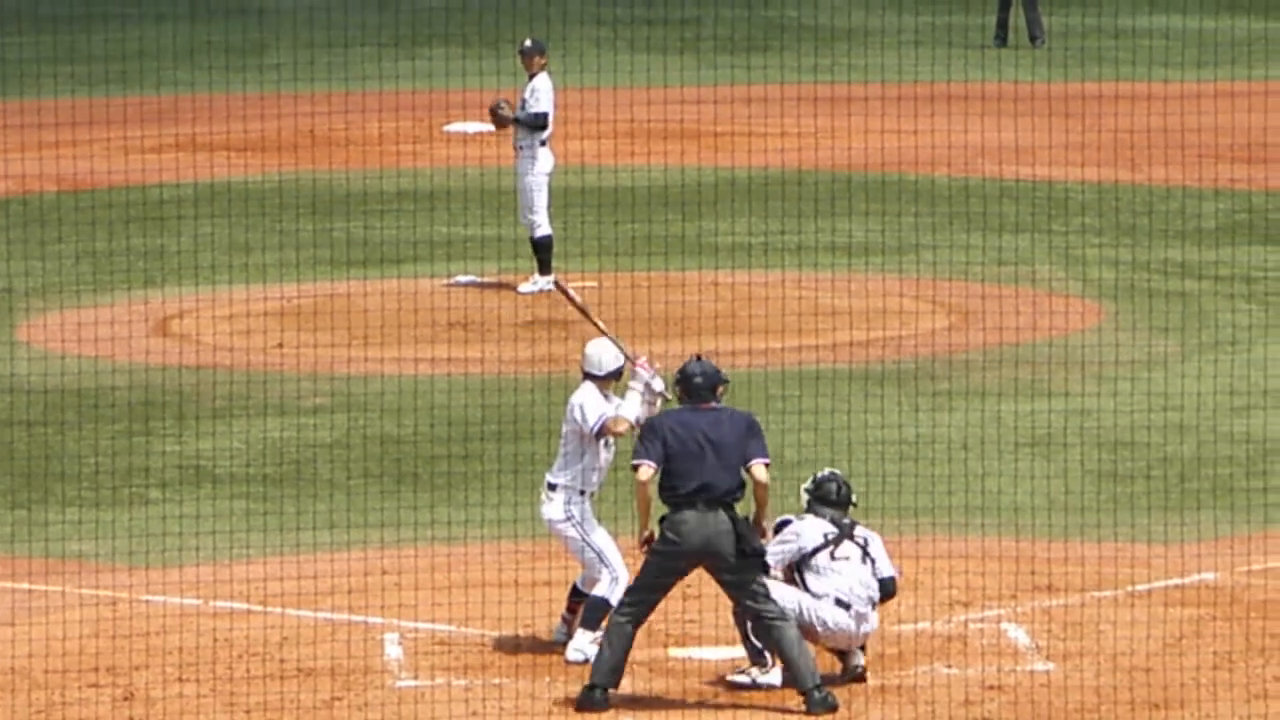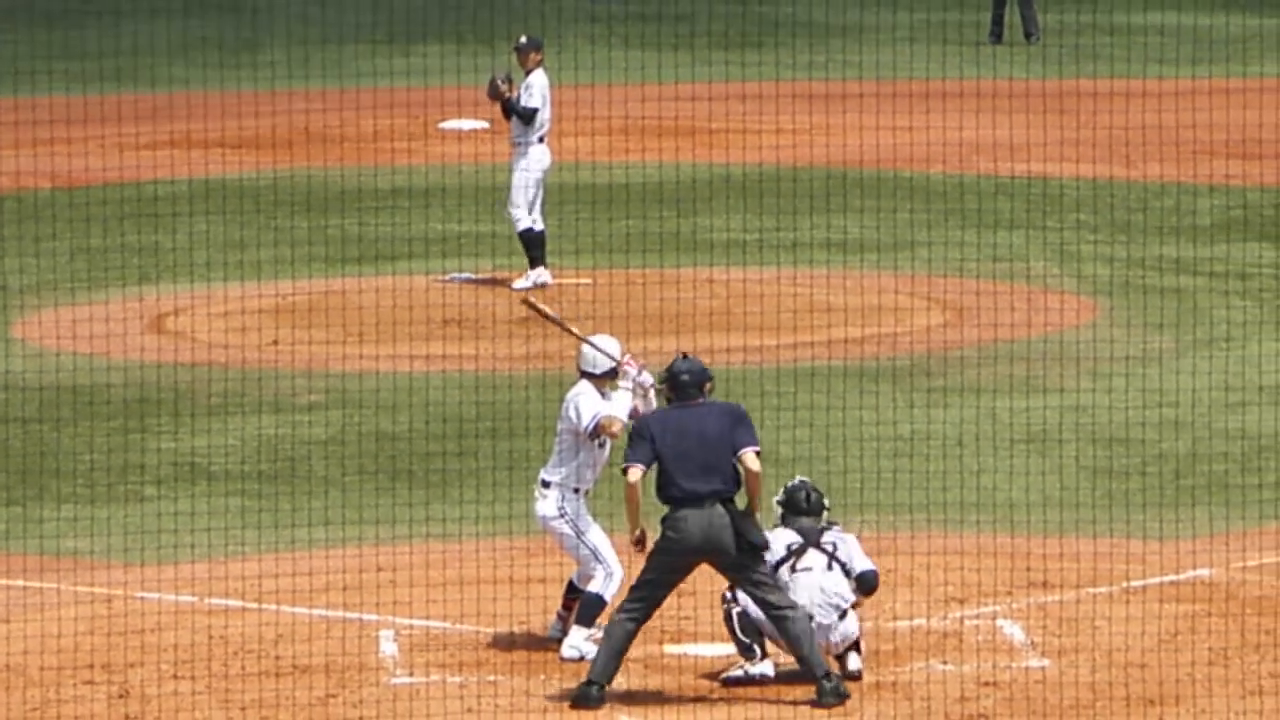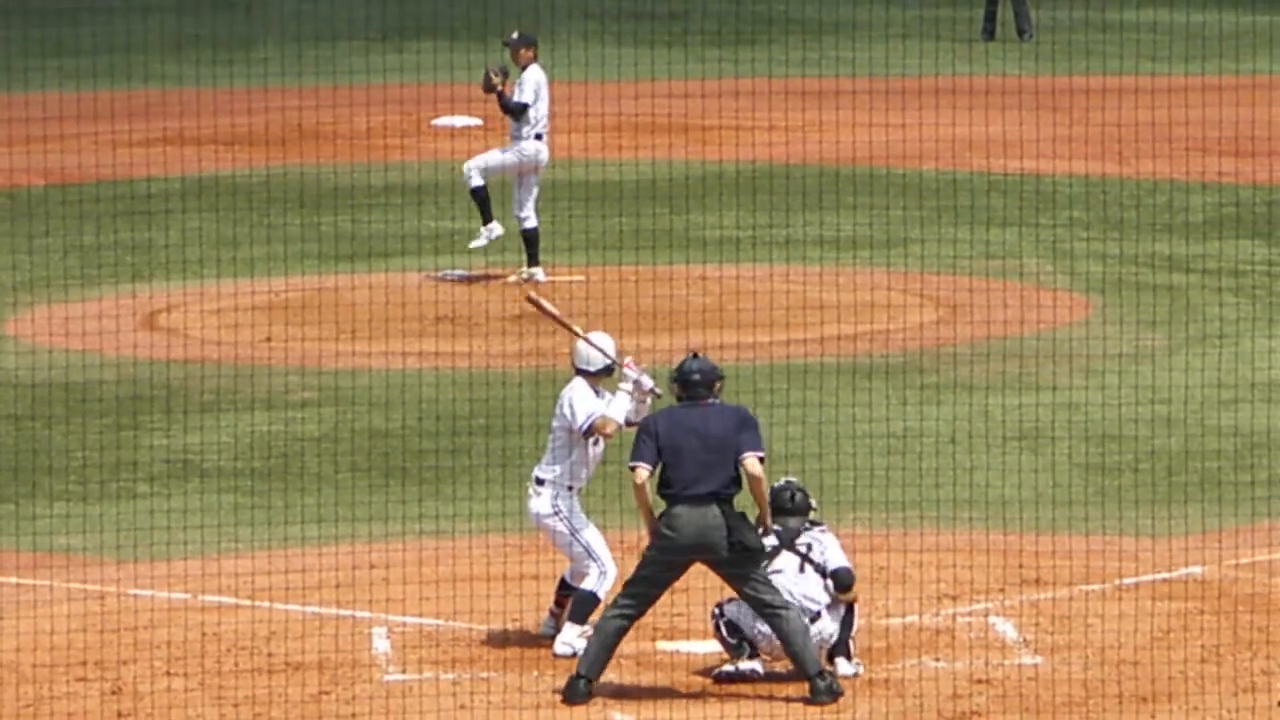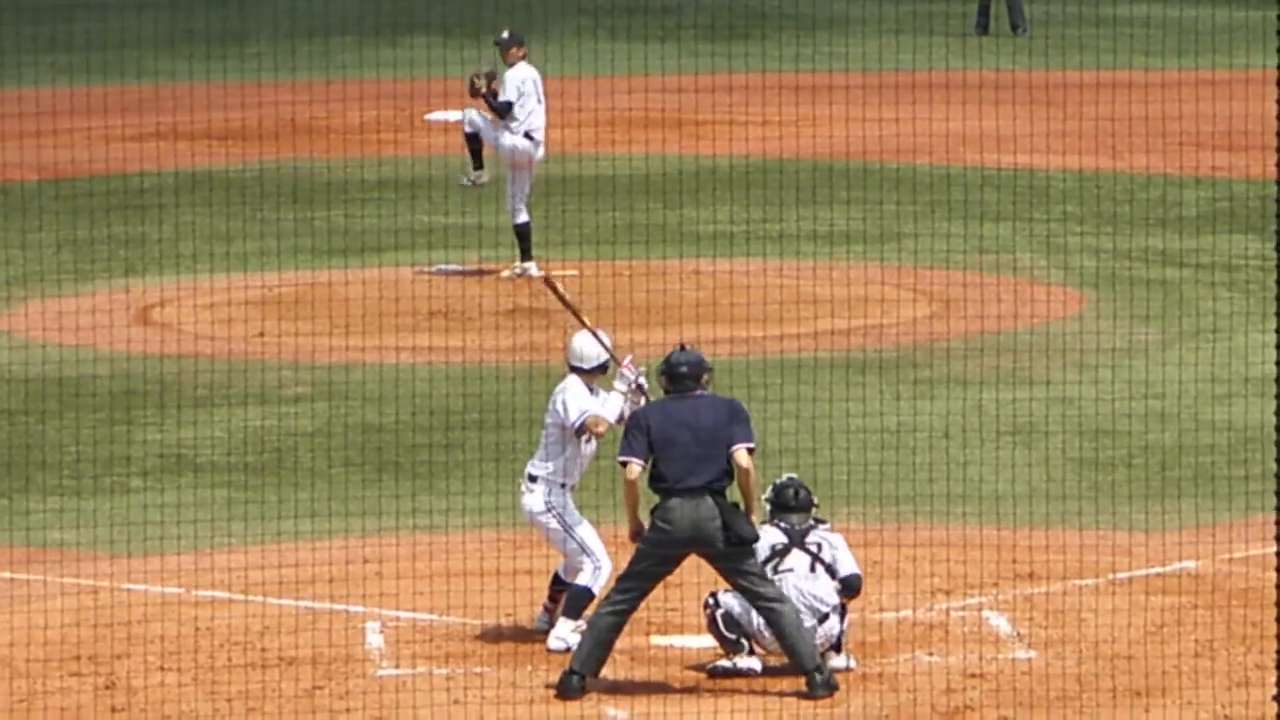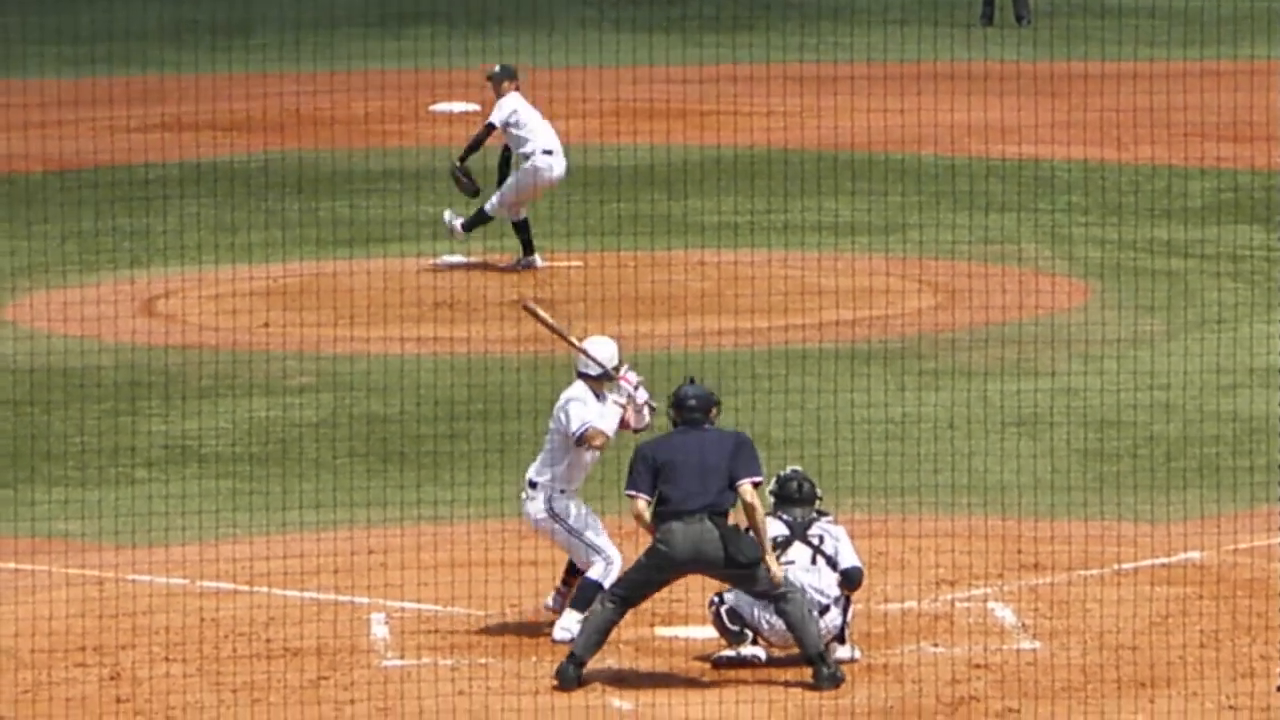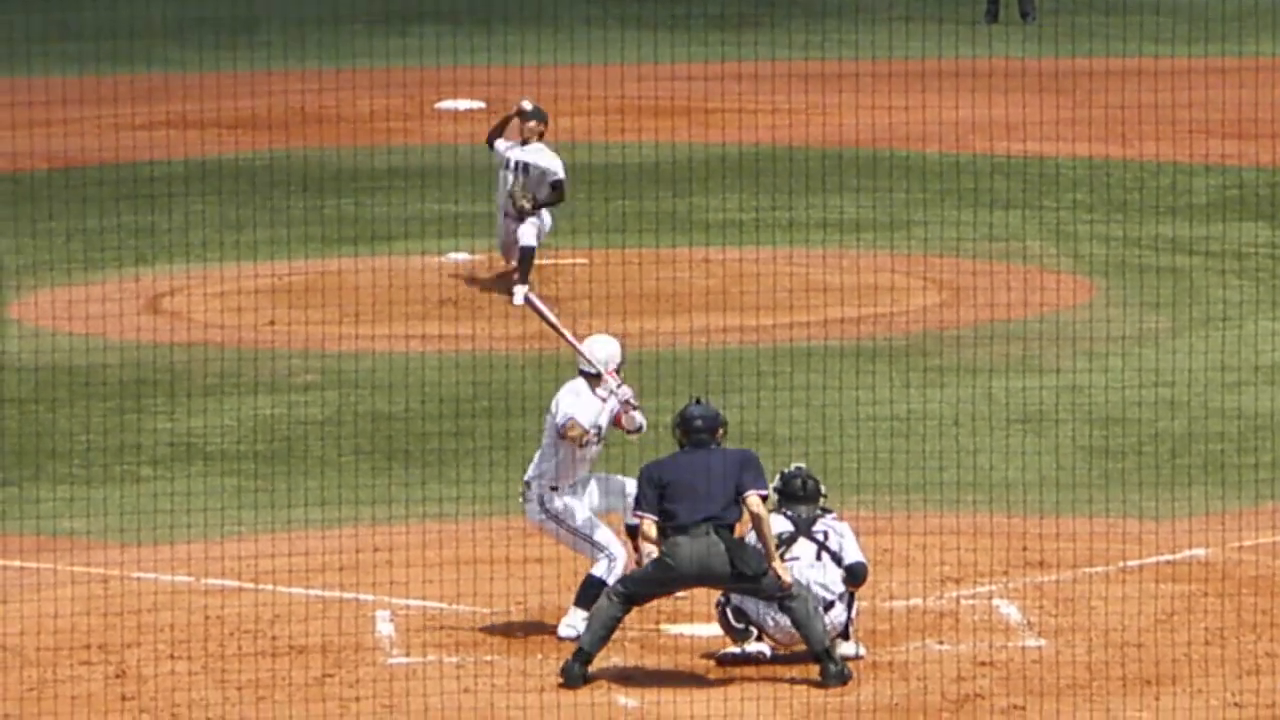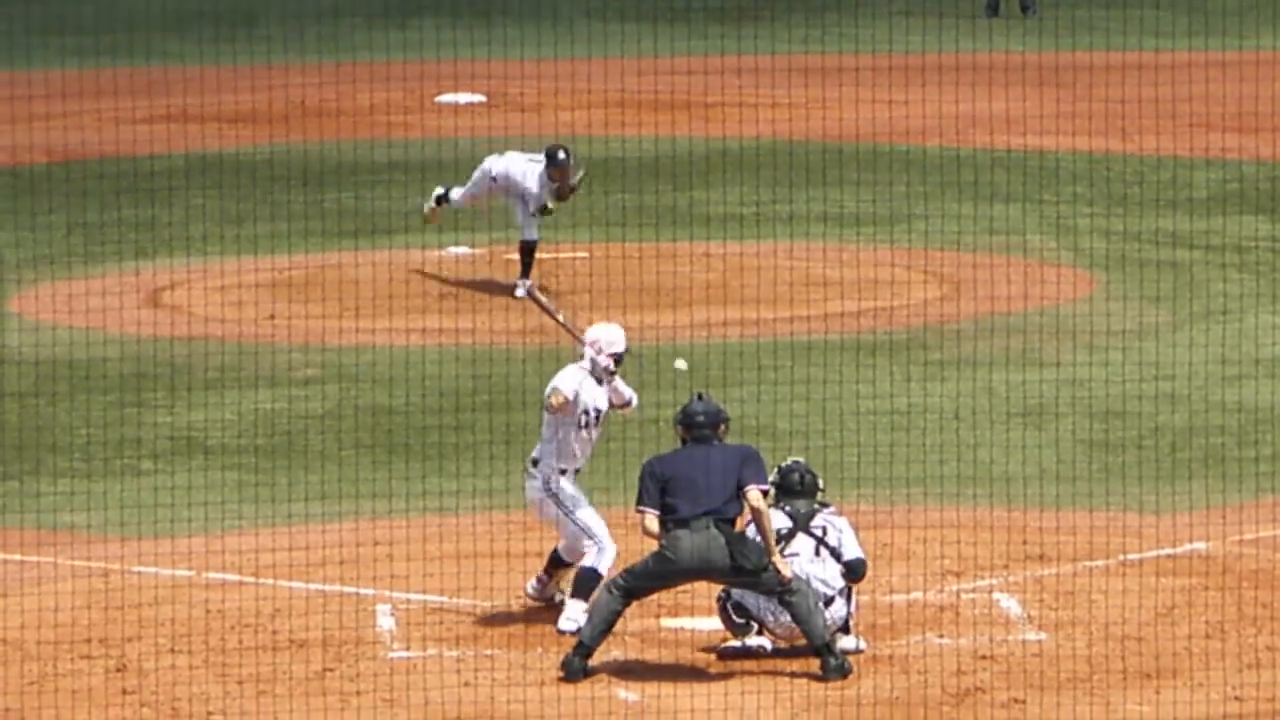
dt=0.4s
person 1, frame 1
left shoulder: (660, 423)
right shoulder: (743, 422)
left elbow: (643, 477)
right elbow: (761, 479)
left wrist: (645, 526)
right wrist: (759, 519)
left hip: (678, 527)
right hip: (725, 527)
left knee: (630, 610)
right knee: (769, 613)
left ankle: (597, 689)
right ankle: (814, 692)
person 1, frame 2
left shoulder: (649, 425)
right shoulder: (732, 414)
left elbow: (633, 479)
right elbow: (753, 467)
left wrist: (635, 527)
right wrist: (751, 510)
left hip: (679, 527)
right hip: (725, 522)
left knee: (634, 608)
right knee: (780, 605)
left ankle: (594, 686)
right ankle: (825, 682)
person 1, frame 3
left shoulder: (656, 422)
right shoulder: (739, 417)
left elbow: (640, 478)
right elbow: (755, 471)
left wrist: (652, 523)
right wrist: (765, 516)
left hip: (675, 524)
right hip: (723, 524)
left knee: (626, 606)
right knee: (773, 604)
left ankle: (582, 680)
right ankle: (819, 681)
person 1, frame 4
left shoulder: (645, 415)
right shoulder: (729, 408)
left elbow: (631, 474)
right elbow: (744, 464)
left wrist: (633, 521)
right wrist: (749, 512)
left hip: (669, 517)
right hip: (716, 516)
left knee: (621, 599)
right knee: (768, 597)
left ankle: (576, 676)
right ankle: (816, 675)
person 1, frame 5
left shoulder: (650, 448)
right shoulder: (736, 441)
left elbow: (639, 508)
right elbow: (749, 498)
right wrist: (766, 552)
left hip: (671, 540)
right hip: (716, 538)
left knee: (615, 597)
right knee: (784, 592)
left ankle: (572, 667)
right ankle: (823, 667)
person 1, frame 6
left shoulder: (655, 469)
right shoulder: (742, 459)
left elbow: (647, 529)
right elbow: (756, 509)
right wrist: (774, 559)
left hip: (676, 555)
right hip: (722, 552)
left knee: (619, 595)
right knee: (791, 592)
left ankle: (578, 664)
right ankle: (830, 665)
person 1, frame 7
left shoulder: (657, 464)
right shoulder: (744, 454)
left elbow: (649, 524)
right elbow: (756, 503)
right wrist: (774, 554)
left hip: (677, 549)
right hip: (722, 546)
left knee: (618, 590)
right knee: (791, 587)
left ankle: (578, 659)
right ankle: (831, 659)
person 2, frame 1
left shoulder: (604, 400)
right shoulder: (587, 399)
left elbow: (642, 421)
right elbow: (620, 428)
left wrist: (651, 394)
right wrist: (636, 386)
left hip: (570, 501)
right hip: (567, 504)
left knee: (599, 565)
right knee: (614, 573)
left ankle: (568, 628)
right ankle: (581, 645)
person 2, frame 2
left shoulder: (601, 395)
right shoulder: (583, 397)
left elbow: (643, 411)
right elbow: (613, 428)
left wrist: (643, 388)
right wrist: (626, 385)
left hip: (566, 499)
right hip: (561, 501)
left knee: (593, 562)
right knee: (609, 570)
left ankle: (564, 624)
right ankle: (575, 642)
person 2, frame 3
left shoulder: (596, 395)
right shoulder: (577, 394)
left elbow: (634, 419)
right elbow: (607, 428)
left wrist: (641, 393)
right wrist: (625, 387)
left hip: (559, 496)
right hip: (554, 498)
left knee: (586, 559)
right knee: (602, 568)
left ankle: (556, 621)
right ankle: (568, 639)
person 2, frame 4
left shoulder: (591, 393)
right shoulder: (571, 392)
left elbow: (630, 416)
right elbow: (598, 428)
left wrist: (635, 394)
right wrist: (620, 387)
left hip: (551, 493)
right hip: (547, 495)
left knee: (579, 555)
right knee: (597, 563)
left ankle: (550, 616)
right ankle: (562, 634)
person 2, frame 5
left shoulder: (602, 397)
right shoulder: (575, 400)
left elbow: (637, 425)
right elbow: (596, 441)
left wrist: (638, 405)
right wrist: (619, 400)
left hip: (561, 494)
right hip: (549, 500)
left knee: (596, 542)
right knee: (608, 559)
left ankle: (565, 598)
right ankle: (568, 625)
person 2, frame 6
left shoulder: (604, 395)
right shoulder: (571, 393)
left elbow: (635, 428)
right elbow: (572, 433)
left wrist: (628, 405)
right wrist: (601, 396)
left hip: (576, 487)
right hip: (549, 499)
left knee: (634, 493)
right knee: (613, 556)
right ankle: (574, 623)
person 2, frame 7
left shoulder: (601, 381)
right shoulder: (570, 375)
left elbow: (626, 403)
right elbow: (555, 404)
left wrist: (610, 376)
right wrist: (586, 369)
left hip: (564, 478)
right hip: (549, 480)
left knee: (578, 537)
right knee: (602, 545)
left ankle: (542, 586)
right ankle: (573, 615)
person 3, frame 1
left shoulder: (540, 84)
right shoulder: (533, 84)
left elbow: (541, 122)
left wrist: (512, 118)
right wrist: (512, 117)
left hip: (534, 156)
right hip: (528, 156)
left knee: (537, 217)
right knee: (530, 216)
left ankle: (545, 276)
right ankle: (543, 274)
person 3, frame 2
left shoulder: (536, 80)
right shoulder: (531, 81)
left elbow: (527, 117)
right elbow: (511, 115)
left wrist: (508, 98)
right wrist: (505, 98)
left hip: (530, 153)
right hip: (530, 153)
left knee: (517, 211)
right knee: (532, 213)
left ankle: (536, 269)
right ankle: (540, 271)
person 3, frame 3
left shoulder: (531, 76)
right shoulder: (534, 75)
left elbow: (517, 112)
right elbow: (509, 110)
left wrist: (499, 91)
right wrist: (502, 91)
left hip: (526, 147)
right hip: (534, 148)
left knee: (472, 169)
right knee: (525, 210)
left ankle: (490, 224)
right ankle: (534, 268)
person 3, frame 4
left shoulder: (513, 74)
right shoulder: (531, 73)
left elbow: (502, 112)
left wrist: (484, 93)
right wrist: (492, 93)
left hip: (518, 144)
right hip: (534, 148)
left knee: (471, 115)
right knee: (517, 205)
left ankle: (477, 173)
right ankle: (527, 263)
person 3, frame 5
left shoulder: (508, 103)
right shoulder: (521, 109)
left elbow: (485, 133)
right elbow: (507, 152)
left wrist: (461, 158)
right wrist: (502, 189)
left hip: (543, 163)
right hip: (555, 165)
left knee: (499, 201)
right knee: (513, 204)
left ankle: (463, 228)
right ankle: (530, 257)
person 3, frame 6
left shoulder: (549, 158)
right shoulder: (508, 148)
left elbow: (560, 194)
right elbow: (490, 140)
left wrist: (533, 205)
right wrist: (509, 117)
left hip: (535, 216)
right hip: (509, 216)
left knee: (527, 236)
right knee: (509, 254)
left ankle: (521, 286)
person 3, frame 7
left shoulder: (566, 165)
right shoulder: (535, 187)
left wrist: (564, 193)
left hip: (517, 169)
right hip: (495, 172)
left knee: (530, 230)
right knee: (460, 199)
left ankle: (524, 280)
right ankle: (439, 198)
person 4, frame 1
left shoulder: (803, 527)
right shoulder: (867, 535)
right elbow: (888, 589)
left hip: (828, 621)
right hip: (863, 628)
left ankle: (764, 669)
right ankle: (852, 656)
person 4, frame 2
left shoulder: (774, 539)
right shoulder: (842, 538)
right elbow: (869, 582)
right wrist: (855, 597)
right hip: (841, 635)
left knee: (733, 596)
left ankle: (756, 662)
right ankle: (851, 657)
person 4, frame 3
right shoulder: (823, 537)
right elbow: (845, 581)
right wrist: (843, 596)
left hip: (772, 639)
right hip: (821, 637)
left knee: (722, 612)
right knee: (845, 602)
left ankle: (746, 659)
right ankle: (842, 659)
person 4, frame 4
left shoulder: (761, 536)
right shoulder: (831, 537)
right elbow: (853, 586)
right wrist: (839, 595)
left hip: (774, 634)
right hip: (822, 635)
left knee: (716, 602)
right knee: (839, 599)
left ankle: (743, 655)
right ankle: (834, 653)
person 4, frame 5
left shoulder: (763, 528)
right shoulder: (833, 529)
right elbow: (854, 579)
left hip: (776, 628)
right hip: (825, 627)
left knee: (721, 602)
right knee: (842, 590)
left ankle: (746, 645)
right ankle: (838, 645)
person 4, frame 6
left shoulder: (766, 525)
right shoulder: (837, 526)
right elbow: (858, 574)
left hip: (781, 625)
right hip: (829, 624)
left knee: (727, 602)
right knee: (846, 588)
left ankle: (751, 642)
right ankle: (842, 641)
person 4, frame 7
right shoulder: (836, 522)
right elbow: (857, 571)
left hip: (781, 621)
right hip: (829, 619)
left knee: (728, 597)
right knee: (844, 582)
left ankle: (752, 636)
right ankle: (843, 636)
